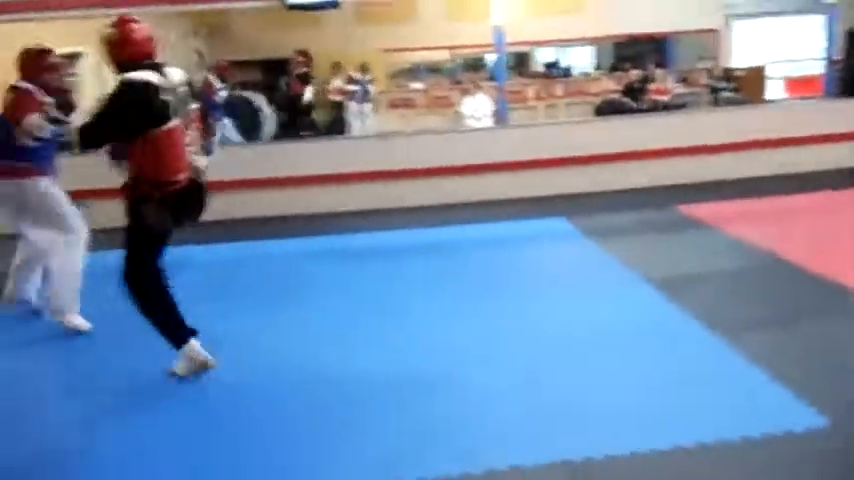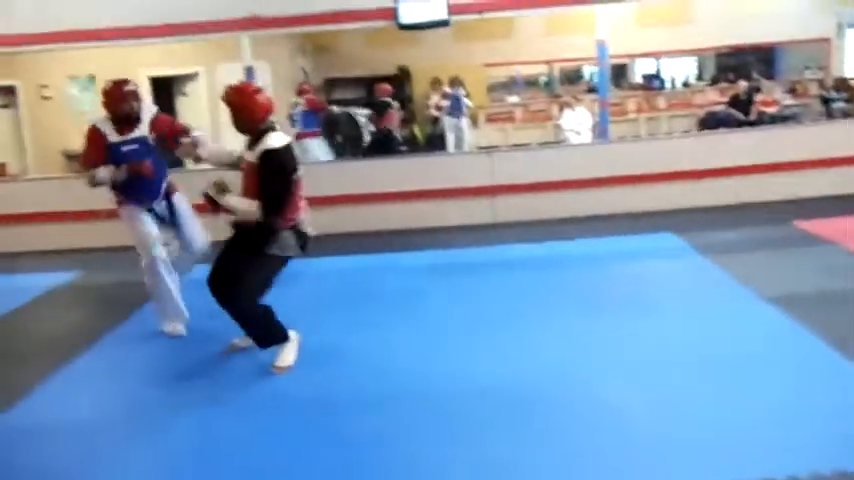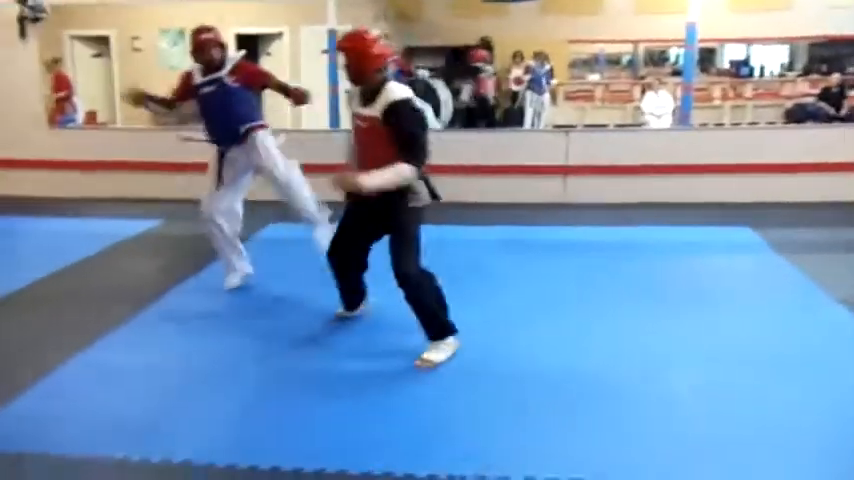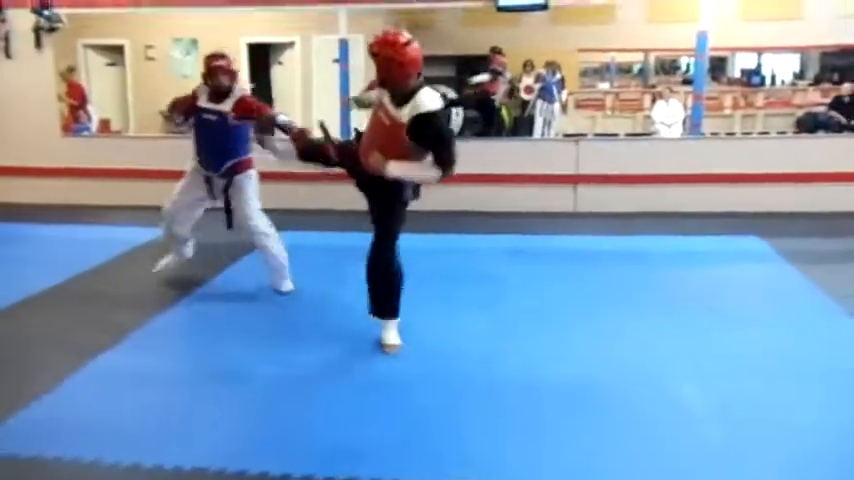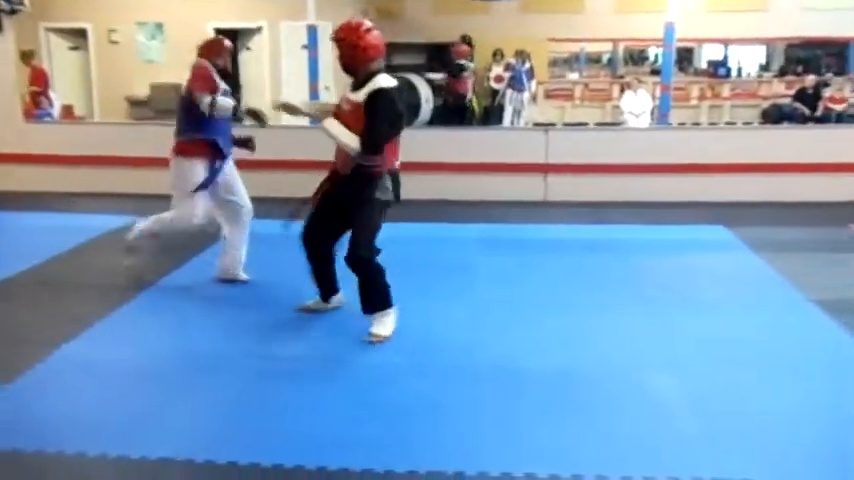
dt=0.4s
person 1, frame 1
left shoulder: (134, 89)
right shoulder: (174, 76)
left elbow: (89, 138)
left hip: (156, 197)
right hip: (183, 186)
left knee: (141, 276)
left ankle: (190, 349)
person 1, frame 2
left shoulder: (276, 152)
right shoulder: (258, 140)
left elbow: (271, 210)
left wrist: (224, 199)
left hip: (276, 236)
right hip: (254, 229)
left knee: (243, 300)
right knee: (220, 281)
left ankle: (284, 339)
right ankle: (254, 334)
person 1, frame 3
left shoulder: (399, 105)
right shoulder: (362, 93)
left elbow: (416, 166)
left wrist: (363, 183)
left hip: (401, 196)
right hip: (369, 193)
left knee: (406, 270)
right knee: (341, 253)
left ankle: (445, 338)
right ankle: (354, 303)
person 1, frame 4
left shoulder: (428, 112)
right shoulder: (392, 86)
left elbow: (444, 169)
left wrist: (388, 168)
right wrist: (362, 98)
left hip: (393, 184)
right hip: (361, 155)
left knee: (383, 254)
right knee: (325, 151)
left ankle: (389, 324)
right ankle: (300, 142)
person 1, frame 5
left shoulder: (385, 94)
right shoulder: (359, 84)
left elbow: (368, 148)
right elbow: (342, 119)
left wrist: (327, 123)
right wrist: (295, 108)
left hip: (373, 183)
right hip: (346, 176)
left knee: (360, 252)
right knee: (315, 235)
left ankle: (383, 312)
right ankle: (329, 295)
person 2, frame 1
left shoulder: (35, 96)
left elbow: (45, 130)
right elbow: (28, 133)
left wrist: (64, 108)
right wrist: (55, 110)
right hip: (29, 178)
left knee: (36, 234)
right knee: (72, 231)
right ankle: (64, 308)
person 2, frame 2
left shoulder: (154, 120)
right shoulder: (100, 133)
left elbow: (185, 133)
right elbow: (93, 176)
left wrist: (188, 144)
right wrist: (128, 171)
left hip: (164, 194)
right hip: (134, 205)
left knee: (197, 246)
right knee: (155, 256)
right ankle: (174, 316)
person 2, frame 3
left shoulder: (241, 67)
right shoulder: (193, 78)
left elbow: (274, 83)
right elbow: (172, 103)
left wrist: (294, 92)
right wrist: (147, 100)
left hip: (253, 139)
right hip: (227, 151)
left knee: (282, 176)
right knee: (215, 209)
left ankle: (319, 223)
right ankle: (238, 266)
person 2, frame 4
left shoulder: (243, 101)
right shoulder: (198, 96)
left elbow: (271, 116)
right elbow: (178, 115)
left wrist: (287, 125)
right wrist: (176, 108)
left hip: (237, 174)
right hip: (203, 171)
left knee: (254, 223)
right knee: (173, 212)
left ankle: (282, 274)
right ankle: (178, 254)
person 2, frame 5
left shoulder: (218, 84)
right shoulder: (203, 73)
right elbow: (206, 103)
left wrist: (237, 141)
right wrist: (245, 110)
left hip: (217, 159)
right hip: (193, 157)
left knee: (242, 209)
right knee: (189, 216)
left ankle: (232, 268)
right ankle: (143, 231)
